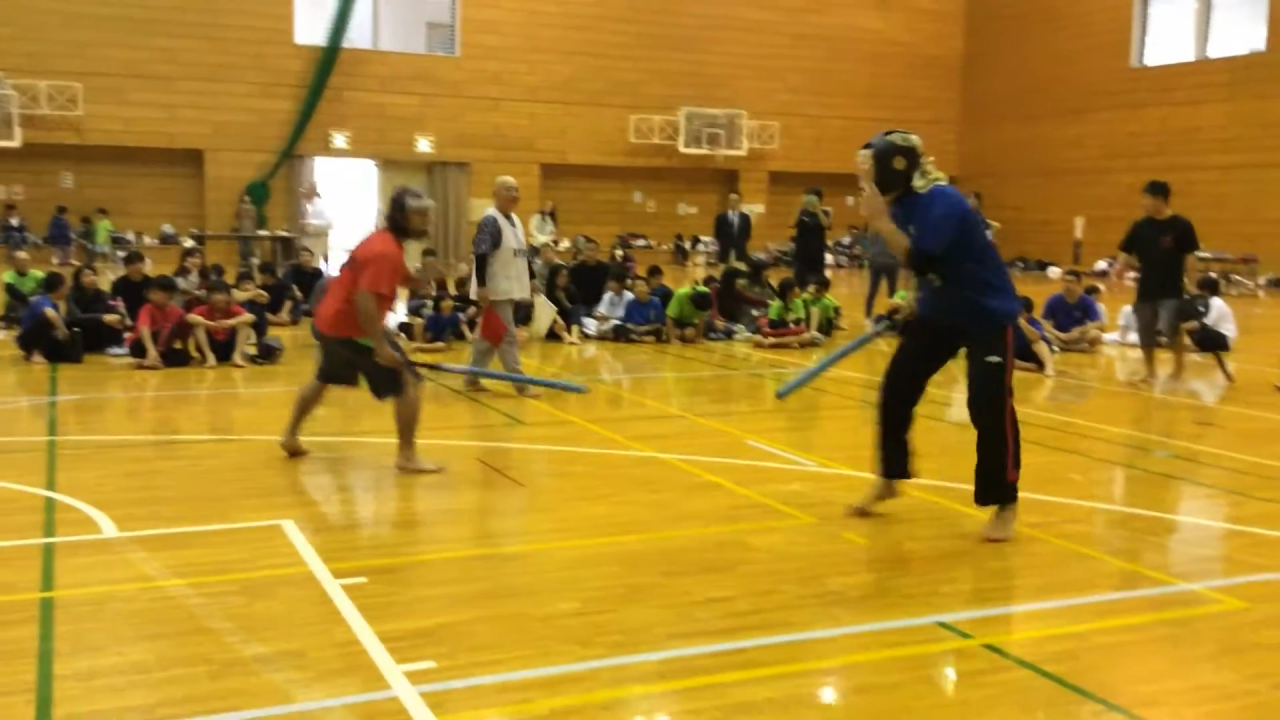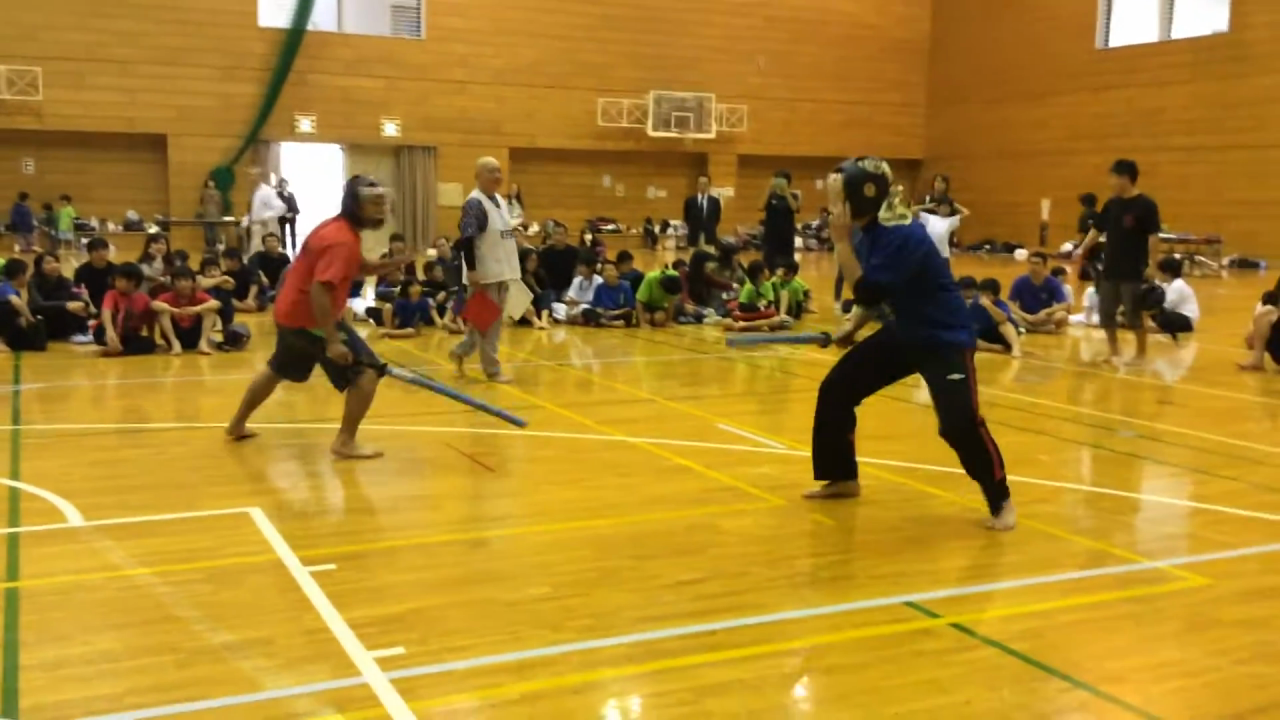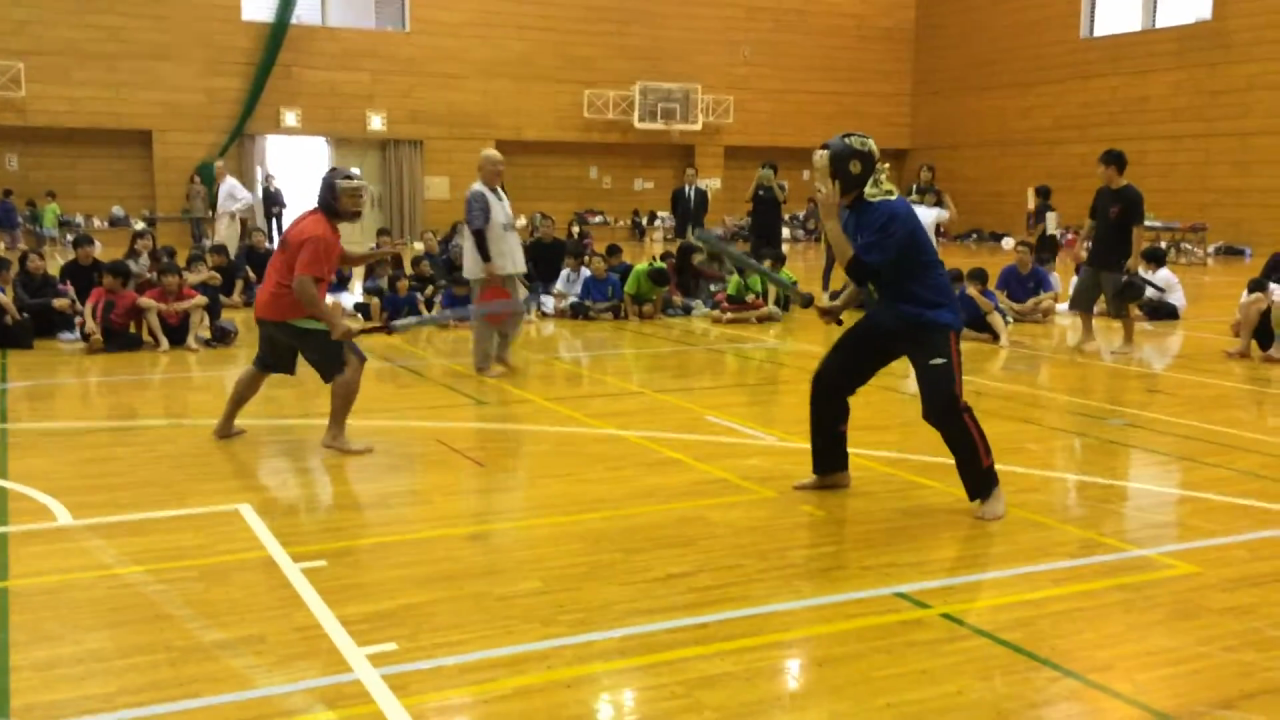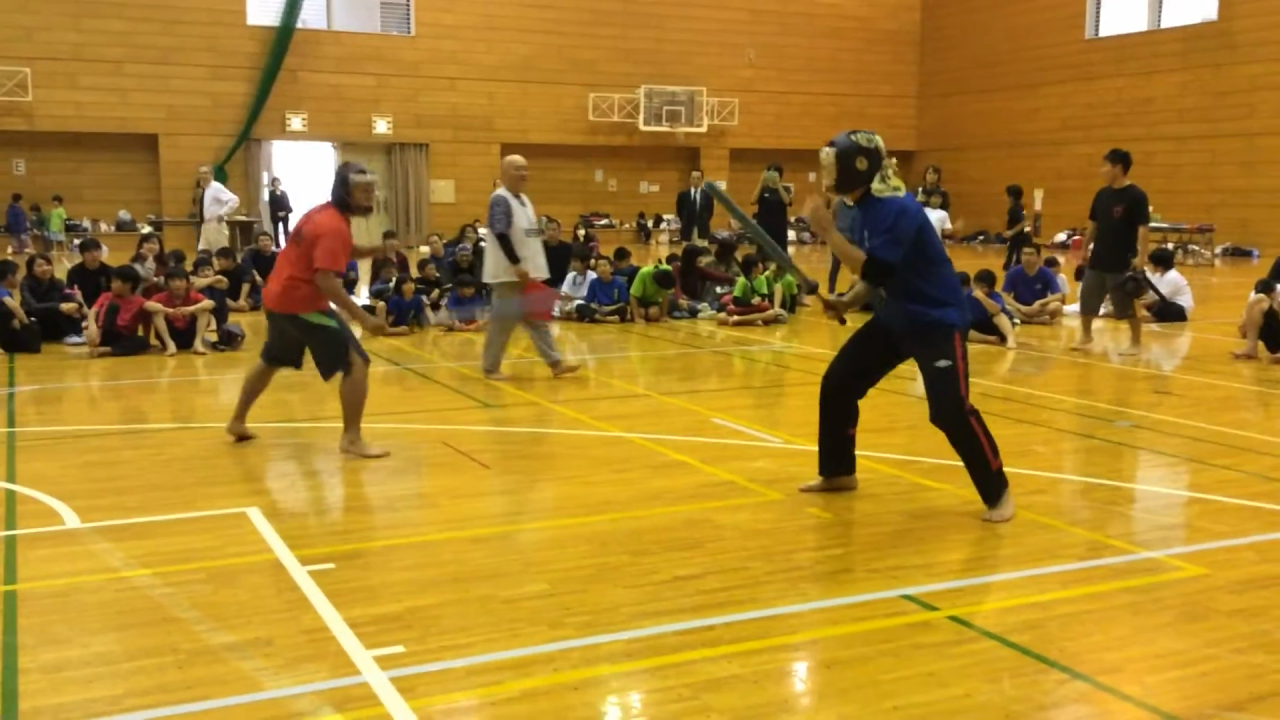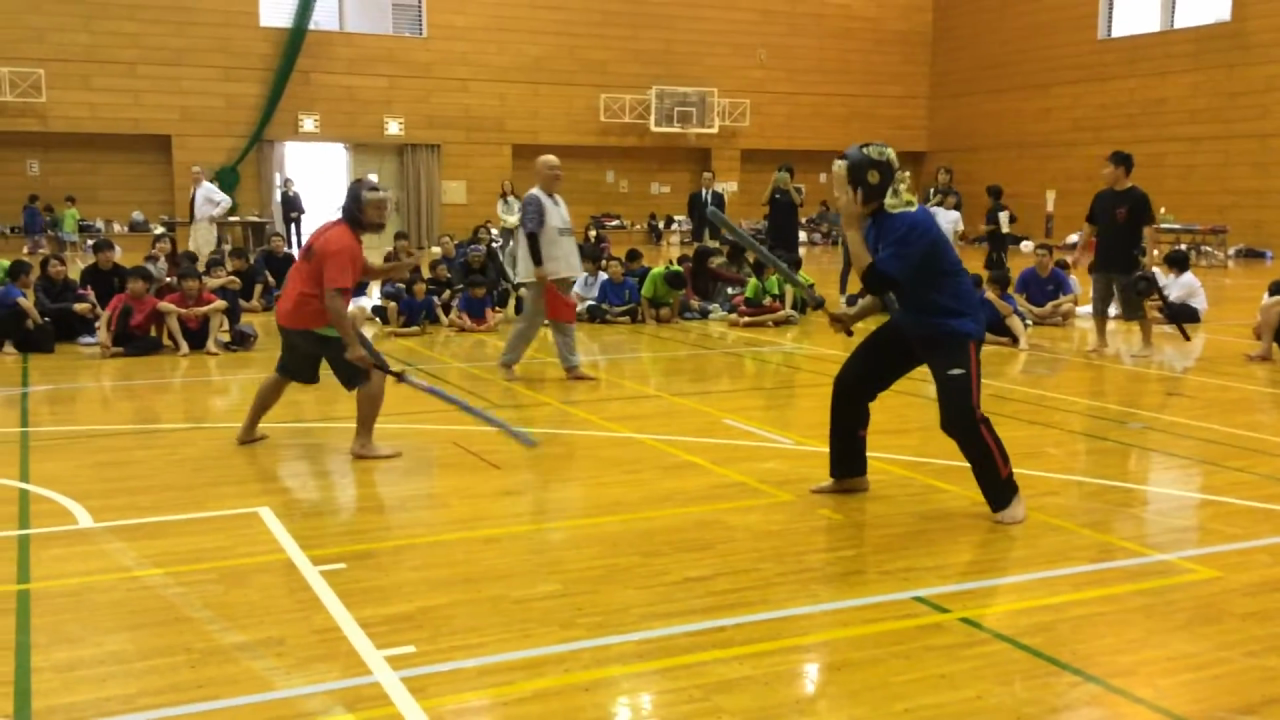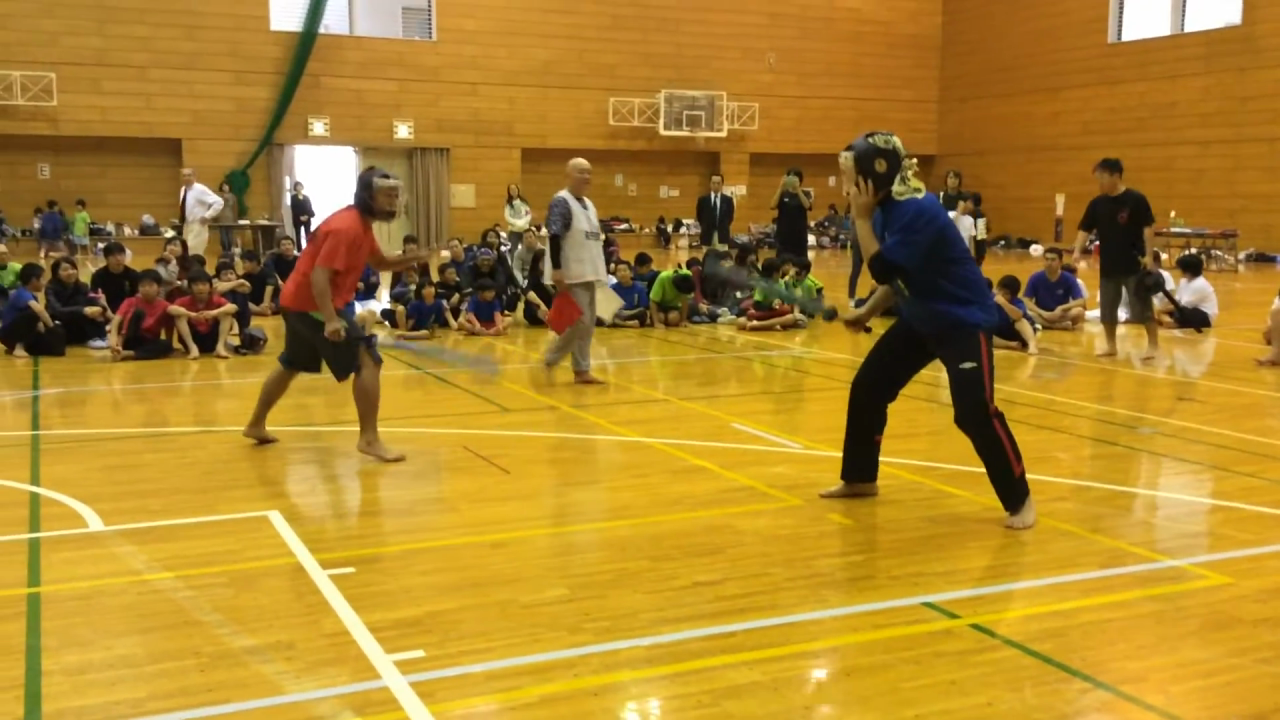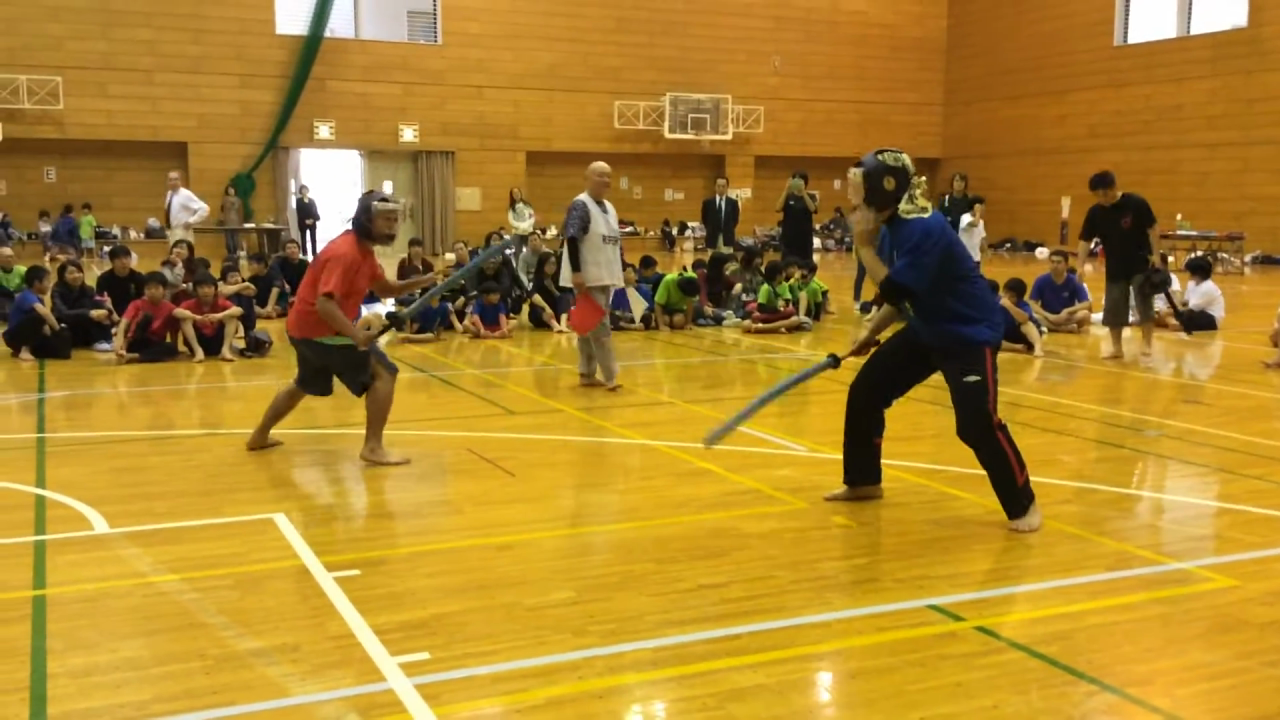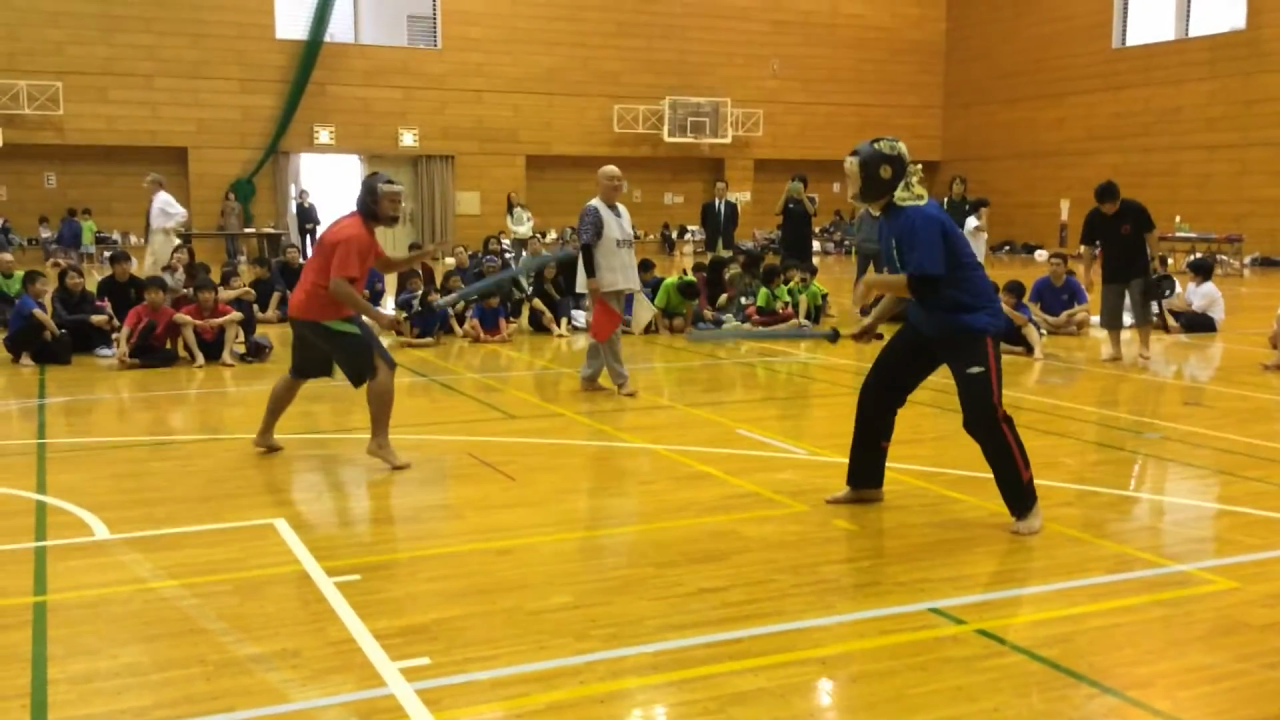
dt=0.2s
person 1, frame 1
left shoulder: (943, 204)
right shoulder: (903, 204)
left elbow: (921, 260)
left wrist: (882, 222)
right wrist: (914, 303)
left hip: (987, 311)
right hip: (939, 312)
left knee: (990, 404)
right knee: (897, 389)
left ankle: (1004, 504)
right ankle: (890, 477)
person 1, frame 2
left shoulder: (905, 237)
right shoulder: (868, 234)
left elbow: (867, 291)
left wrist: (841, 242)
right wrist: (851, 328)
left hip: (944, 339)
right hip: (899, 336)
left knee: (960, 419)
right knee: (834, 391)
left ankle: (1001, 501)
right ankle: (841, 478)
person 1, frame 3
left shoulder: (891, 213)
right shoulder: (855, 213)
left elbow: (861, 270)
left wrist: (831, 221)
right wrist: (839, 305)
left hip: (929, 319)
right hip: (887, 317)
left knee: (943, 405)
right knee: (828, 381)
left ankle: (988, 489)
right ankle: (831, 469)
person 1, frame 4
left shoulder: (898, 210)
right shoulder: (864, 210)
left elbow: (878, 270)
left wrist: (828, 231)
right wrist: (847, 301)
left hip: (938, 318)
right hip: (894, 317)
left knee: (950, 407)
right knee: (838, 384)
left ankle: (998, 492)
right ankle: (839, 472)
person 1, frame 5
left shoulder: (911, 223)
right shoulder: (878, 222)
left elbow: (875, 280)
left wrist: (852, 229)
right wrist: (853, 315)
left hip: (953, 327)
right hip: (909, 324)
left knee: (961, 416)
right knee: (849, 386)
left ankle: (1007, 497)
right ankle: (849, 475)
person 1, frame 6
left shoulder: (919, 212)
right shoulder: (886, 209)
left elbow: (884, 269)
left wrist: (861, 219)
right wrist: (865, 311)
left hip: (964, 319)
right hip: (919, 319)
left knee: (975, 410)
right knee: (867, 388)
left ankle: (1019, 500)
right ankle: (860, 478)
person 1, frame 7
left shoulder: (924, 230)
right shoulder: (896, 226)
left elbow: (901, 291)
left wrist: (864, 247)
right wrist: (871, 333)
left hip: (970, 333)
right hip: (926, 331)
left knee: (977, 422)
right knee: (864, 393)
left ankle: (1024, 505)
right ankle: (863, 482)
person 1, frame 8
left shoulder: (920, 218)
right shoulder: (893, 218)
left elbow: (926, 284)
left wrist: (874, 284)
right wrist: (873, 319)
left hip: (970, 324)
right hip: (926, 325)
left knee: (984, 416)
right knee: (875, 394)
left ankle: (1026, 506)
right ankle: (865, 484)
person 2, frame 1
left shoulder: (382, 241)
right shoulder: (387, 251)
left elbow: (402, 279)
right elbow: (363, 299)
right wrist: (381, 346)
left hip: (329, 322)
right hip: (351, 326)
left knee: (324, 380)
right knee: (407, 381)
left ankle: (291, 438)
right ankle: (407, 456)
person 2, frame 2
left shoulder: (335, 228)
right shoulder: (342, 241)
left elbow: (361, 268)
right elbow: (319, 291)
left wrist: (395, 263)
right wrist: (332, 341)
left hip: (289, 313)
right hip: (308, 317)
left knee: (276, 370)
right knee: (367, 371)
left ankle: (237, 424)
right ankle: (346, 441)
person 2, frame 3
left shoulder: (314, 220)
right shoulder: (319, 232)
left elbow: (342, 259)
right elbow: (302, 284)
left wrist: (377, 255)
right wrist: (335, 324)
left hip: (269, 306)
right hip: (291, 310)
left knee: (263, 366)
right knee: (351, 361)
left ankle: (226, 423)
right ankle: (335, 434)
person 2, frame 4
left shoulder: (322, 214)
right shoulder: (333, 225)
left elbow: (350, 251)
right elbow: (327, 280)
left wrist: (385, 249)
right wrist: (362, 317)
left hip: (278, 300)
right hip: (302, 304)
left knee: (270, 362)
right knee: (357, 362)
left ankle: (238, 423)
right ankle: (353, 439)
person 2, frame 5
left shoulder: (338, 231)
right shoulder: (344, 243)
left elbow: (363, 272)
right elbow: (333, 298)
left wrist: (399, 268)
right wrist: (352, 344)
left hip: (290, 314)
right hip: (312, 318)
left knee: (286, 373)
right knee: (374, 370)
left ankle: (249, 429)
right ankle: (363, 442)
person 2, frame 6
left shoulder: (362, 225)
right shoulder: (347, 228)
left elbow: (381, 262)
right elbow: (320, 275)
left wrist: (412, 258)
right wrist: (330, 320)
left hip: (297, 304)
right hip: (312, 305)
left knee: (290, 365)
right knee: (367, 362)
left ankle: (256, 425)
right ankle: (370, 440)
person 2, frame 7
left shoulder: (364, 250)
right shoulder: (345, 253)
left elbow: (385, 289)
right elbow: (323, 302)
left wrist: (417, 283)
right wrist: (353, 331)
left hip: (303, 327)
right hip: (320, 329)
left knee: (304, 386)
right knee: (384, 374)
left ankle: (259, 436)
right ankle: (373, 448)
person 2, frame 8
left shoulder: (357, 227)
right shoulder: (355, 234)
left elbow: (386, 265)
right elbow: (339, 286)
left wrist: (419, 257)
right wrist: (376, 316)
left hip: (305, 311)
right hip: (326, 314)
left knee: (298, 374)
right knee: (382, 368)
left ankle: (265, 434)
right ankle: (380, 443)
person 3, frame 1
left shoulder: (515, 220)
right shoulder: (490, 221)
left elbow: (521, 255)
right elbow: (481, 256)
left wrist: (530, 281)
right wrist: (483, 288)
left hip: (512, 288)
right hip: (496, 291)
left knee: (488, 336)
right knee: (507, 337)
left ankle: (472, 378)
right ankle: (521, 384)
person 3, frame 2
left shoulder: (500, 200)
right shoulder: (474, 203)
right elbow: (468, 240)
left wrist: (516, 264)
right wrist: (472, 271)
left hip: (501, 272)
right hip: (483, 274)
left knee: (492, 319)
left ankle: (460, 351)
right ankle: (492, 370)
person 3, frame 3
left shoulder: (500, 193)
right shoulder: (477, 195)
right elbow: (477, 232)
left wrist: (513, 263)
right wrist: (488, 265)
left hip: (507, 265)
right hip: (487, 268)
left knee: (514, 311)
right knee: (487, 316)
left ankle: (501, 354)
right ankle: (483, 364)
person 3, frame 4
left shoulder: (524, 200)
right shoulder: (499, 200)
right elbow: (501, 235)
left wrist: (528, 268)
right wrist: (517, 266)
left hip: (529, 270)
right hip: (508, 273)
left knee: (538, 318)
right knee: (502, 320)
left ankle: (555, 363)
right ankle: (490, 367)
person 3, frame 5
left shoulder: (559, 200)
right shoulder: (533, 200)
right elbow: (530, 235)
left wrist: (569, 268)
right wrist: (538, 268)
left hip: (563, 270)
right hip: (544, 272)
left knee: (565, 319)
right knee: (531, 319)
left ankle: (572, 366)
right ankle: (507, 362)
person 3, frame 6
left shoulder: (588, 204)
right shoulder: (561, 202)
right elbow: (554, 238)
left wrist: (599, 271)
right wrist: (556, 270)
left hip: (589, 273)
right hip: (570, 274)
left knee: (587, 323)
right knee: (578, 322)
left ankle: (582, 370)
right ankle: (551, 360)
person 3, frame 7
left shoulder: (609, 208)
right shoulder: (580, 206)
right elbow: (572, 241)
left wrist: (621, 272)
right wrist: (576, 273)
left hip: (605, 277)
right hip: (587, 277)
left knee: (591, 327)
right knee: (599, 326)
left ankle: (587, 373)
right ankle: (610, 374)
person 3, frame 8
left shoulder: (623, 210)
right shoulder: (592, 211)
right elbow: (586, 247)
left wrist: (633, 278)
right wrist: (591, 278)
left hip: (621, 281)
right hip: (602, 282)
right knee: (609, 332)
left ankle: (589, 376)
right ankle: (621, 380)
person 4, frame 1
left shoulder: (1181, 225)
right shoulder: (1140, 226)
left elbow: (1190, 256)
right elbow: (1126, 253)
right wrist: (1117, 272)
left hip: (1171, 290)
right hip: (1146, 289)
left knee: (1170, 328)
right knee: (1145, 332)
left ankle: (1179, 366)
right ankle: (1150, 371)
person 4, frame 2
left shoulder: (1146, 205)
right shoulder: (1111, 204)
left elbow: (1154, 237)
right elbow: (1097, 230)
left wrist: (1152, 265)
right wrist: (1082, 250)
left hip: (1134, 272)
right hip: (1110, 269)
left knee: (1134, 313)
right knee: (1106, 311)
left ankle: (1141, 352)
right ankle: (1114, 349)
person 4, frame 3
left shoulder: (1132, 196)
right shoulder: (1101, 193)
left elbow: (1137, 228)
left wrist: (1134, 257)
right wrist: (1081, 244)
left hip: (1117, 262)
right hip: (1094, 258)
left knee: (1120, 303)
right knee: (1081, 296)
left ankle: (1128, 341)
right ankle: (1087, 334)
person 4, frame 4
left shoulder: (1136, 196)
right shoulder: (1102, 194)
left elbow: (1143, 227)
left wrist: (1140, 256)
right wrist: (1085, 247)
left hip: (1122, 262)
right hip: (1098, 259)
left knee: (1126, 304)
right knee: (1087, 299)
left ankle: (1135, 343)
right ankle: (1085, 337)
person 4, frame 5
left shoulder: (1138, 197)
right shoulder: (1101, 197)
left elbow: (1148, 228)
right elbow: (1090, 225)
left wrist: (1148, 255)
right wrist: (1079, 249)
left hip: (1128, 263)
right hip: (1102, 261)
left knee: (1134, 304)
right knee: (1099, 303)
left ankle: (1147, 344)
right ankle: (1100, 340)
person 4, frame 6
left shoulder: (1136, 200)
right shoulder: (1096, 204)
left elbow: (1148, 228)
right elbow: (1085, 229)
left wrist: (1148, 256)
right wrist: (1077, 252)
left hip: (1134, 265)
right hip: (1108, 266)
left knee: (1142, 305)
right knee: (1107, 307)
left ankle: (1153, 345)
right ankle: (1111, 345)
person 4, frame 7
left shoulder: (1136, 203)
right shoulder: (1095, 213)
left elbow: (1152, 228)
right elbow: (1085, 241)
left wrist: (1155, 254)
right wrist: (1081, 266)
left hip: (1140, 266)
right hip: (1115, 269)
left knee: (1144, 303)
right knee: (1113, 308)
left ankle: (1147, 343)
right ankle: (1116, 347)
person 4, frame 8
left shoulder: (1136, 209)
right shoulder: (1093, 217)
left elbow: (1150, 233)
right elbow: (1088, 247)
left wrist: (1154, 259)
right wrist: (1087, 274)
left hip: (1138, 270)
right hip: (1111, 272)
left knee: (1141, 306)
right knee: (1110, 310)
left ankle: (1144, 346)
right ankle: (1115, 349)
